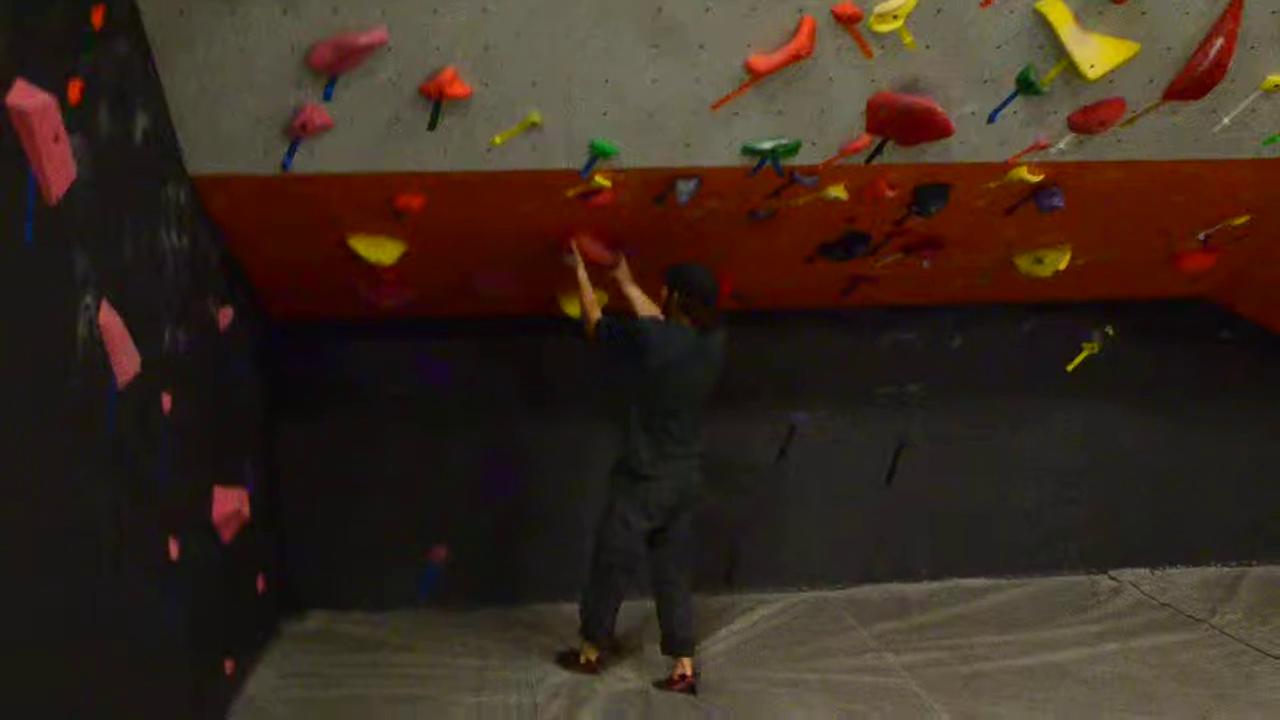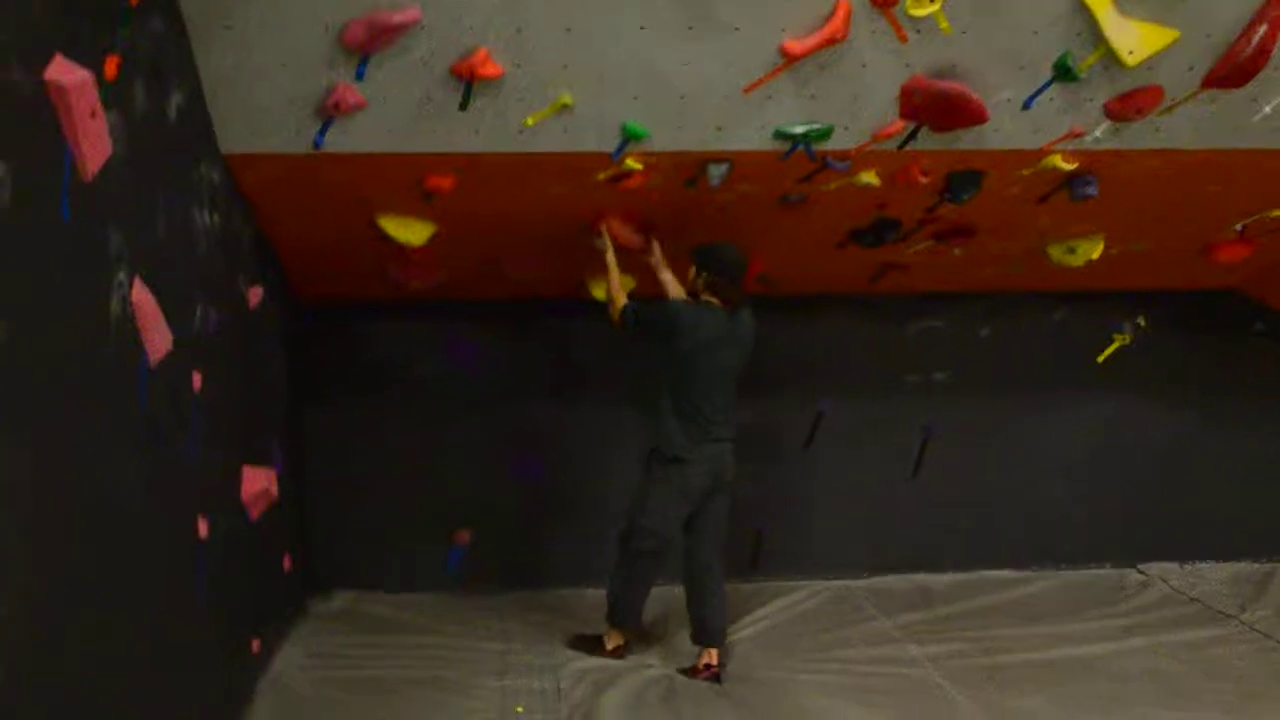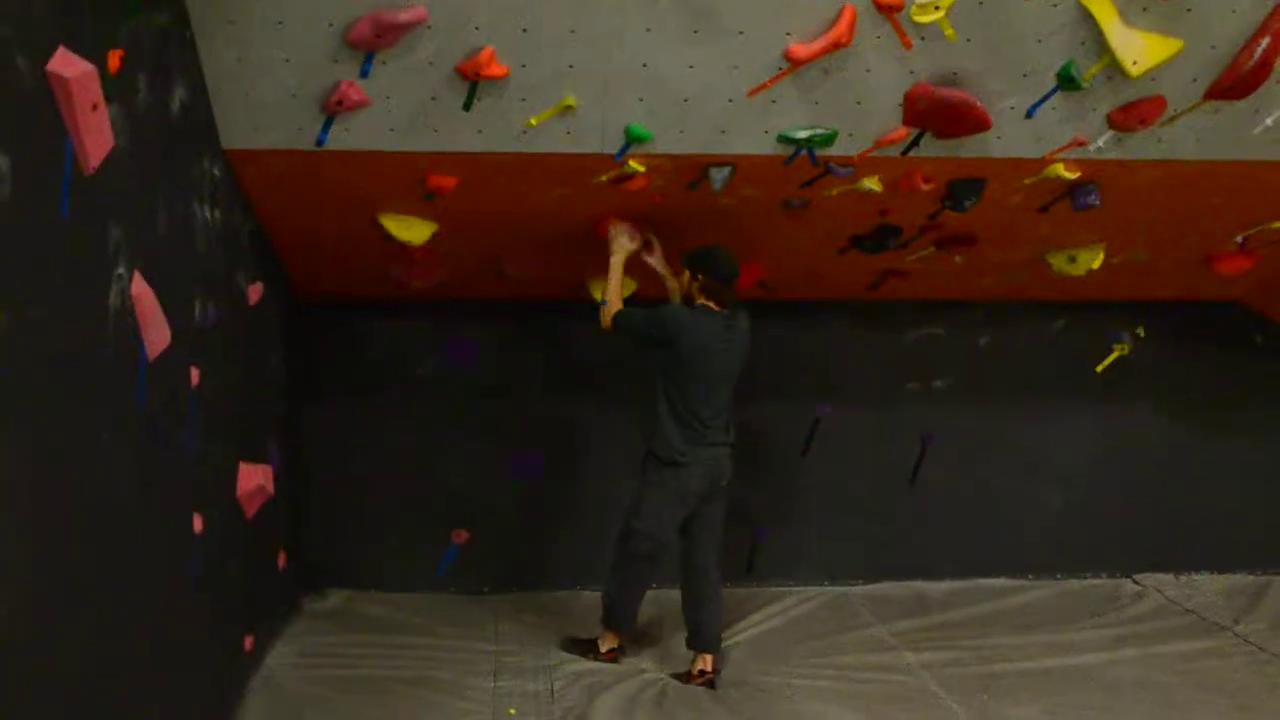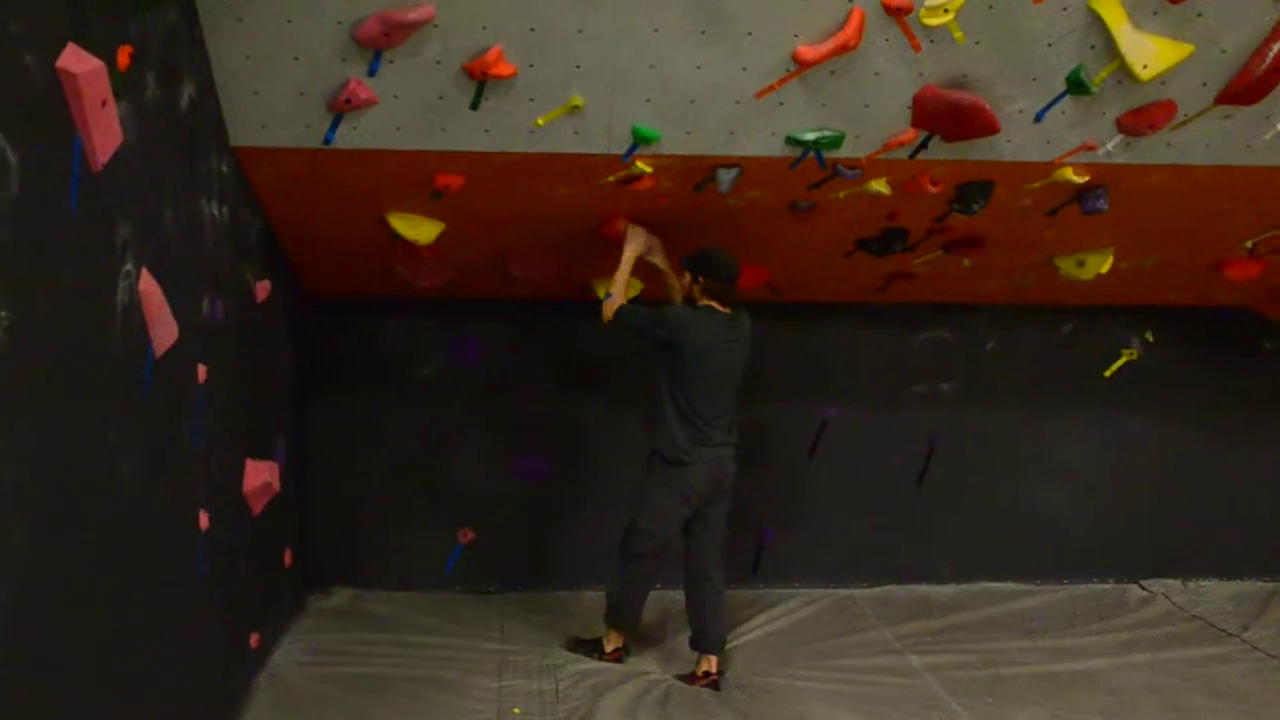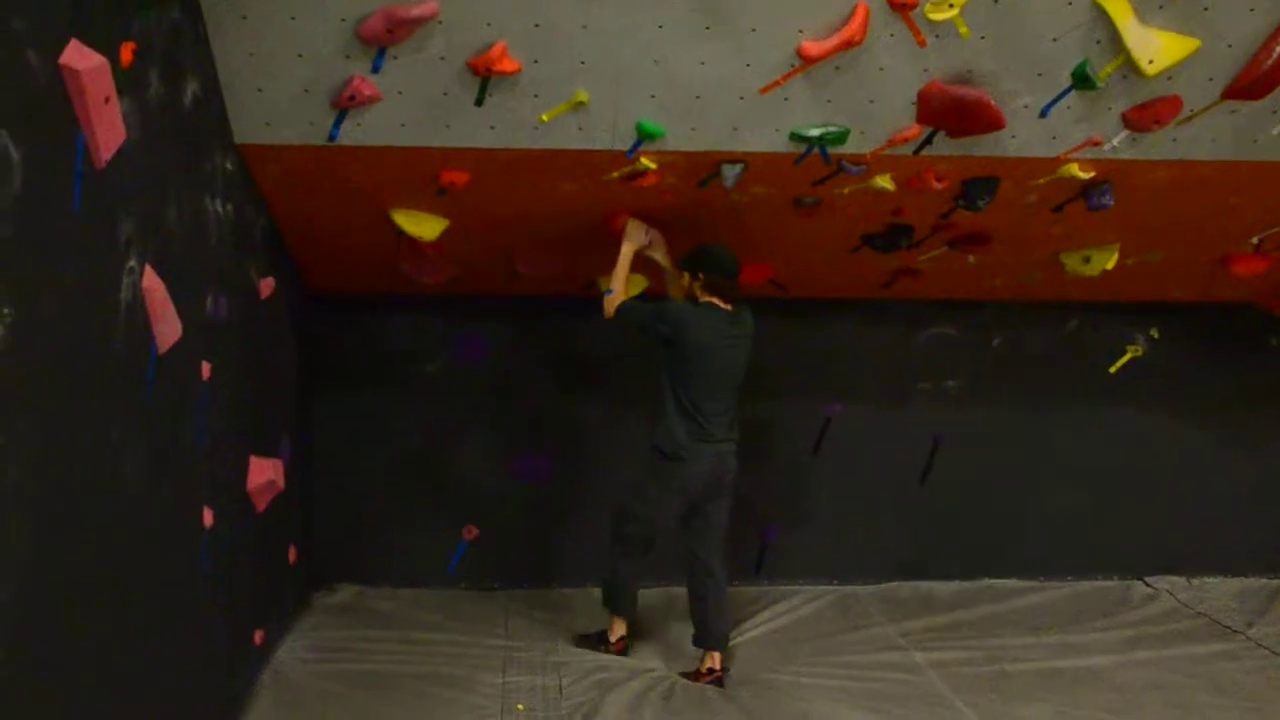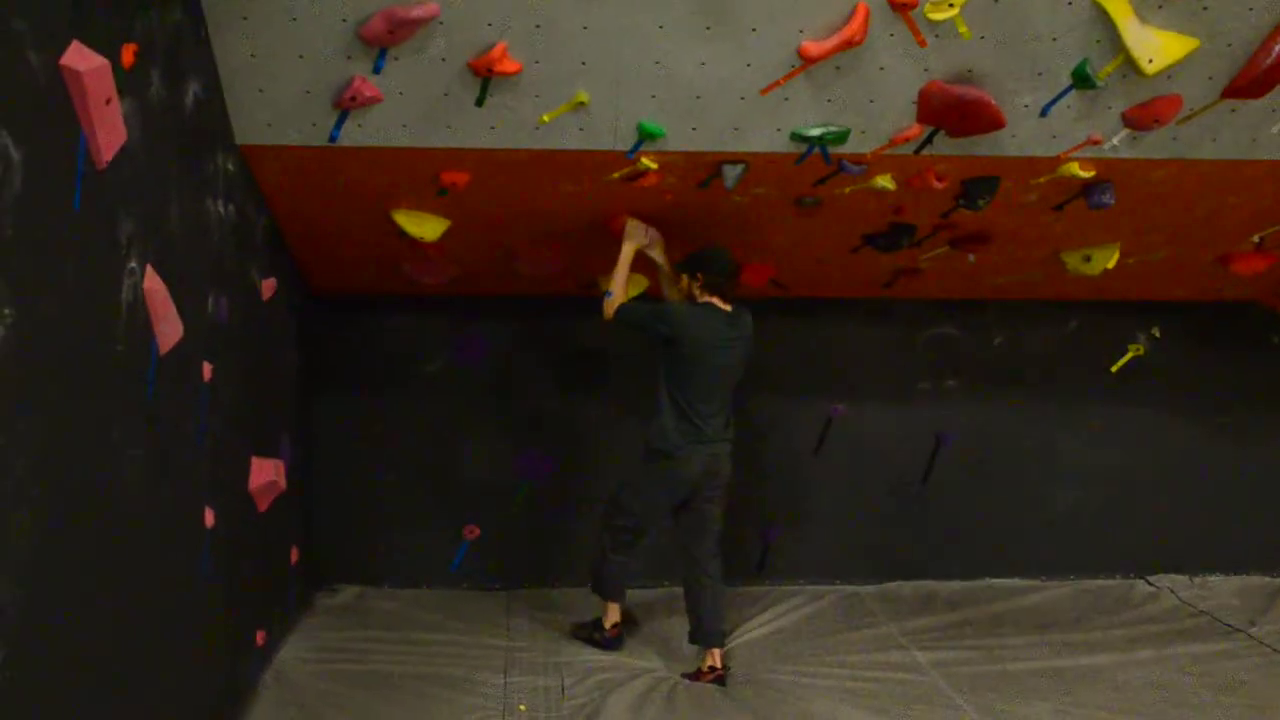
dt=0.2s
person 1, frame 1
left shoulder: (650, 339)
right shoulder: (713, 340)
left elbow: (595, 326)
left wrist: (581, 273)
right wrist: (626, 282)
left hip: (644, 480)
right hip: (686, 477)
left knee: (612, 566)
right knee: (673, 571)
left ankle: (591, 652)
right ankle: (684, 669)
person 1, frame 2
left shoulder: (680, 319)
right shoulder: (742, 321)
left elbow: (620, 313)
left wrist: (610, 257)
right wrist: (660, 268)
left hip: (679, 463)
right hip: (719, 460)
left knee: (642, 550)
right knee: (705, 558)
left ankle: (615, 637)
right ankle: (710, 657)
person 1, frame 3
left shoulder: (677, 323)
right shoulder: (738, 324)
left elbow: (610, 318)
left wrist: (618, 258)
right wrist: (659, 269)
left hip: (676, 466)
right hip: (717, 463)
left knee: (637, 553)
right knee: (703, 563)
left ankle: (610, 641)
right ankle: (705, 664)
person 1, frame 4
left shoulder: (679, 323)
right shoulder: (740, 325)
left elbow: (611, 310)
left wrist: (630, 255)
right wrist: (662, 265)
left hip: (681, 466)
right hip: (721, 464)
left knee: (640, 552)
right knee: (707, 563)
left ankle: (614, 641)
right ankle: (709, 665)
person 1, frame 5
left shoulder: (681, 320)
right shoulder: (741, 322)
left elbow: (613, 307)
left wrist: (628, 249)
right wrist: (662, 260)
left hip: (680, 461)
right hip: (722, 460)
left knee: (628, 535)
right knee: (708, 559)
left ankle: (617, 632)
right ankle: (713, 662)
person 1, frame 6
left shoulder: (682, 322)
right shoulder: (741, 323)
left elbow: (612, 308)
left wrist: (629, 248)
right wrist: (659, 259)
left hip: (674, 458)
right hip: (716, 459)
left knee: (618, 525)
right knee: (703, 557)
left ankle: (611, 622)
right ankle: (713, 660)
